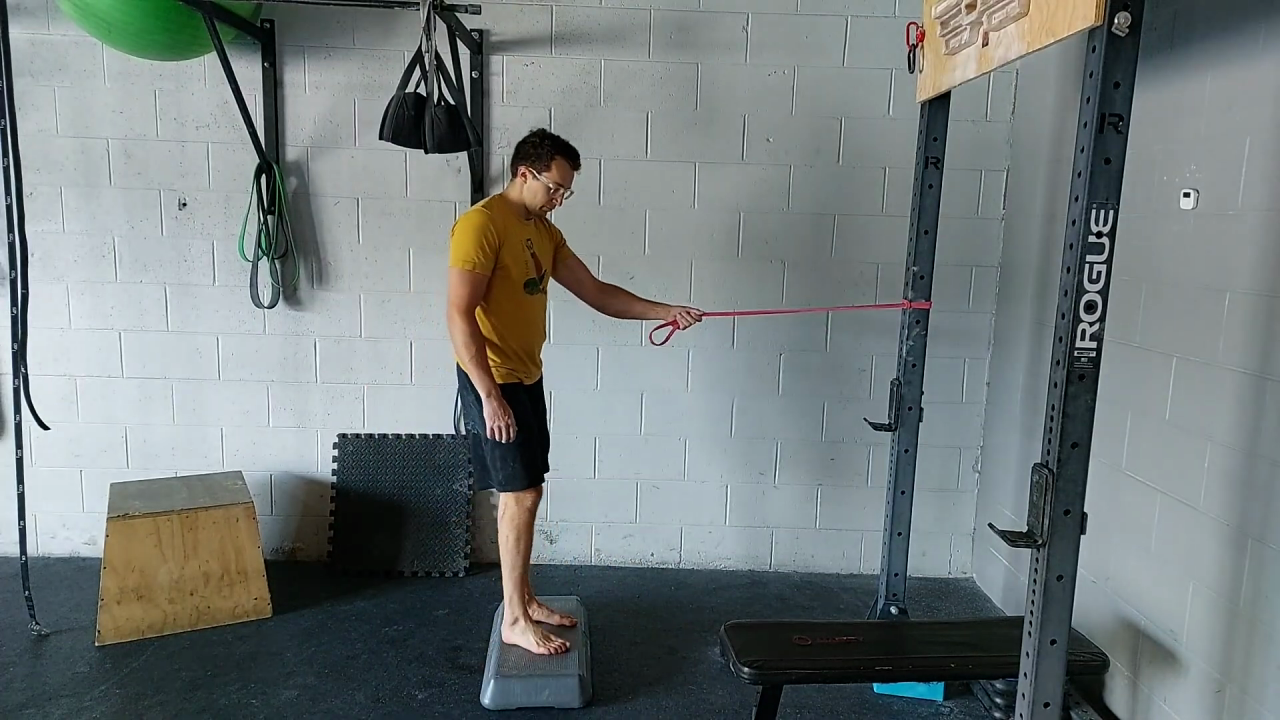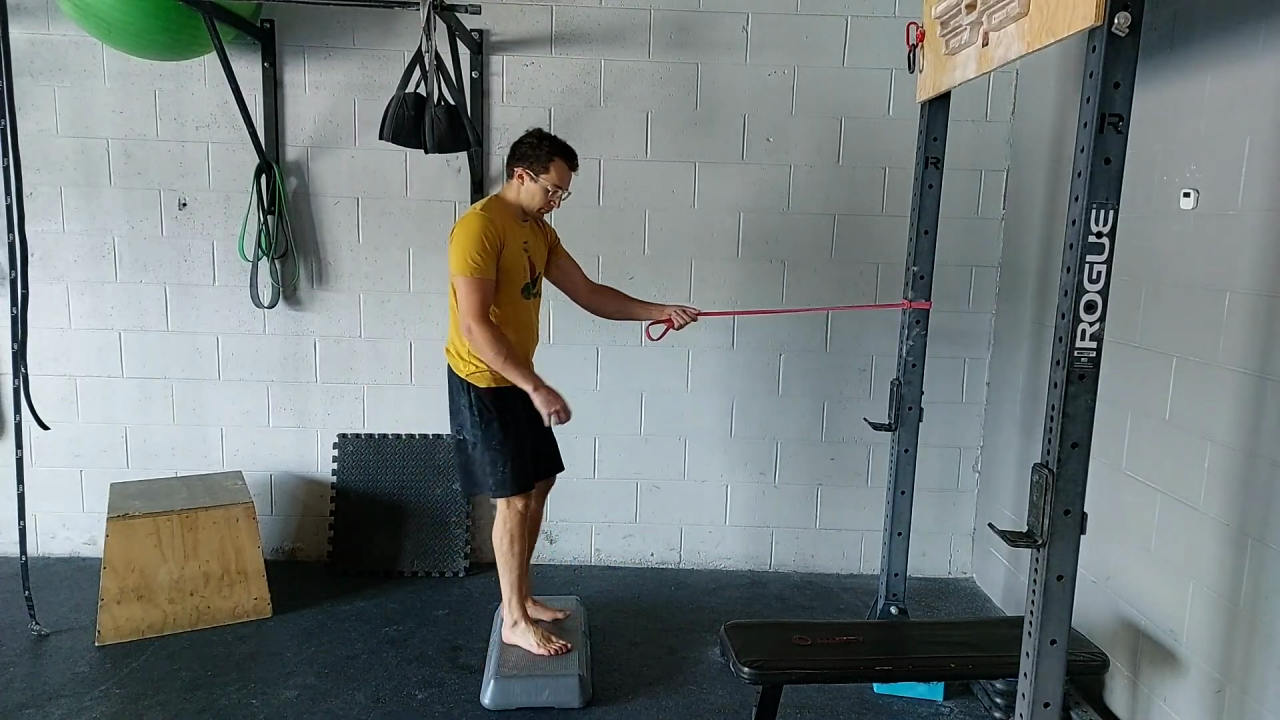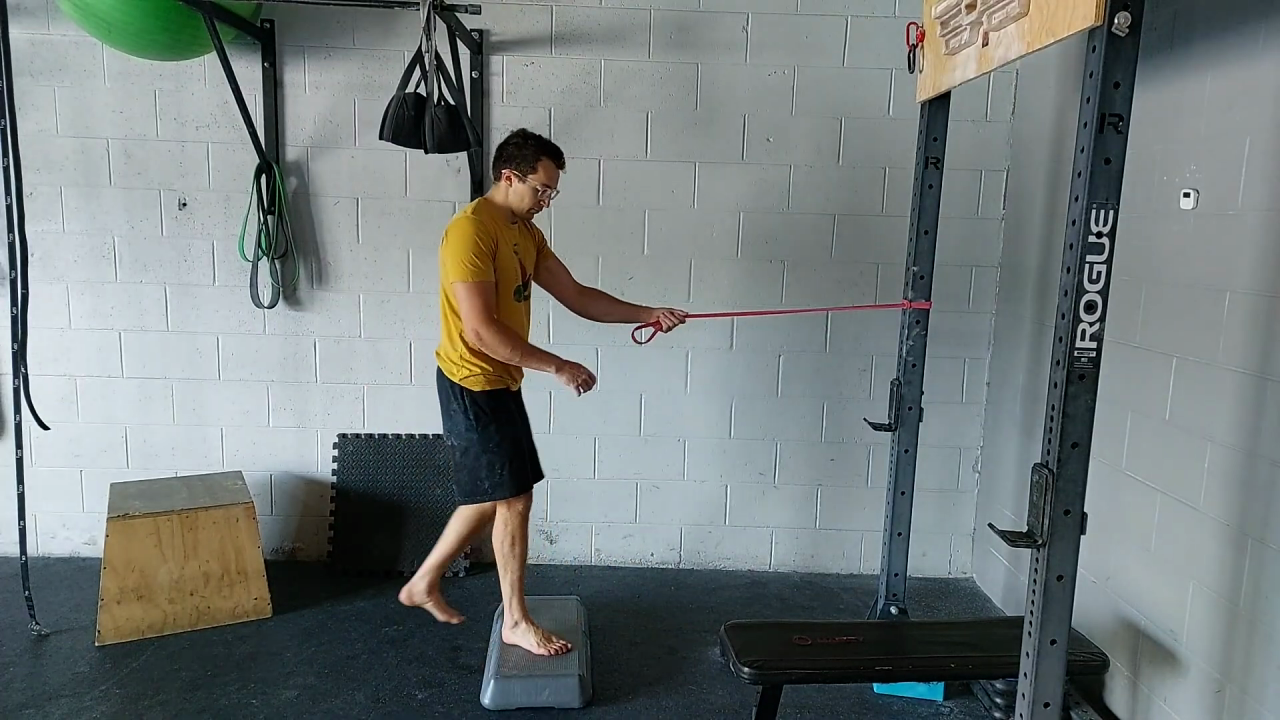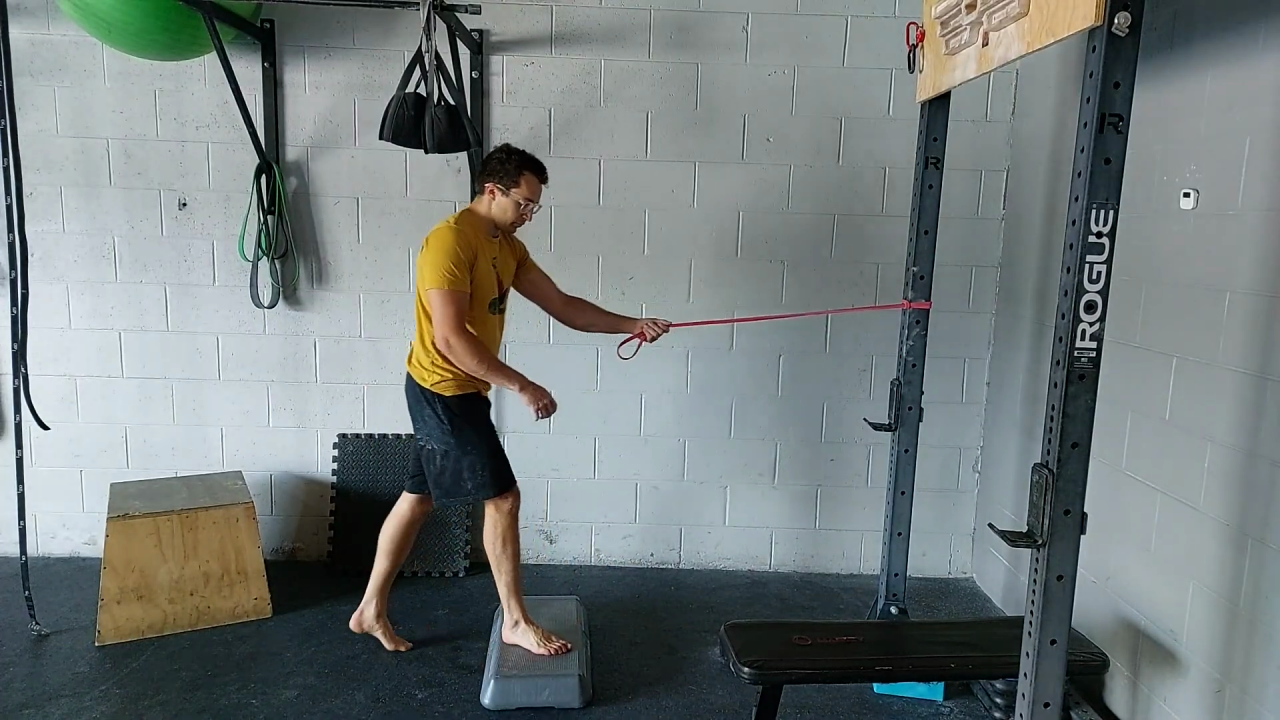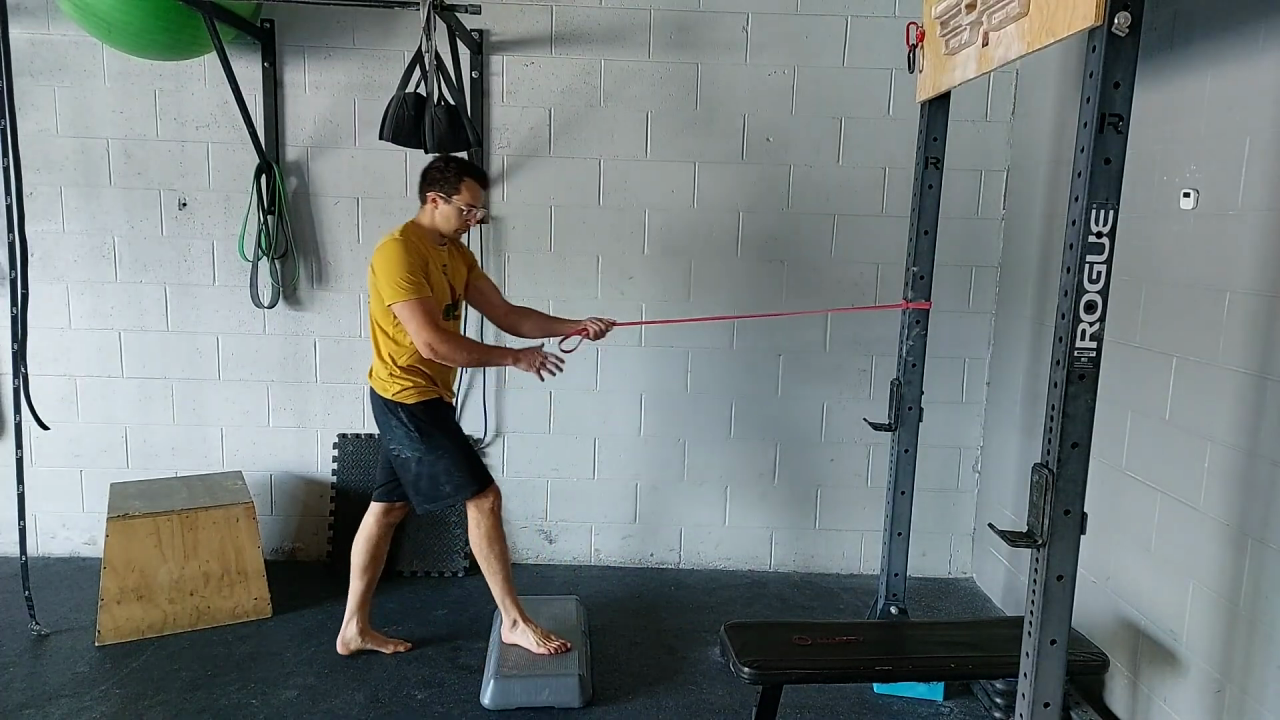
dt=0.3s
person 1, frame 1
left shoulder: (544, 230)
right shoulder: (481, 224)
left elbow: (595, 292)
right elbow: (460, 316)
left wrist: (664, 311)
right wrist: (491, 395)
left hip: (526, 376)
right hip: (493, 381)
left knee: (523, 492)
right knee: (522, 496)
left ankle: (524, 600)
right ankle: (514, 621)
person 1, frame 2
left shoulder: (538, 230)
right shoulder: (479, 227)
left elbow: (588, 293)
right elbow: (475, 324)
left wrist: (659, 311)
right wrist: (537, 389)
left hip: (517, 380)
right hip: (484, 385)
left knee: (539, 483)
right knee: (514, 499)
left ankle: (521, 597)
right ankle: (514, 621)
person 1, frame 3
left shoulder: (525, 232)
right shoulder: (471, 232)
left elbow: (575, 295)
right elbow: (480, 330)
left wrist: (646, 314)
right wrist: (558, 366)
left hip: (497, 384)
right hip: (473, 385)
left knee: (488, 496)
right knee: (512, 498)
left ankle: (423, 582)
right ankle: (517, 621)
person 1, frame 4
left shoulder: (507, 246)
right shoulder: (450, 241)
left elbow: (561, 305)
right elbow: (450, 338)
left wrist: (632, 325)
right wrist: (522, 386)
left hip: (459, 391)
right hip: (443, 391)
left knee: (418, 498)
right knee: (503, 498)
left ankle: (371, 610)
right ankle: (515, 620)
person 1, frame 5
left shoulder: (455, 252)
right shoulder: (399, 253)
left elbow: (506, 315)
right elbow: (432, 344)
left wrist: (570, 325)
right wrist: (517, 357)
left hip: (418, 400)
right hip: (408, 401)
left knee: (387, 509)
right knee: (483, 498)
left ankle: (354, 627)
right ankle: (514, 621)
